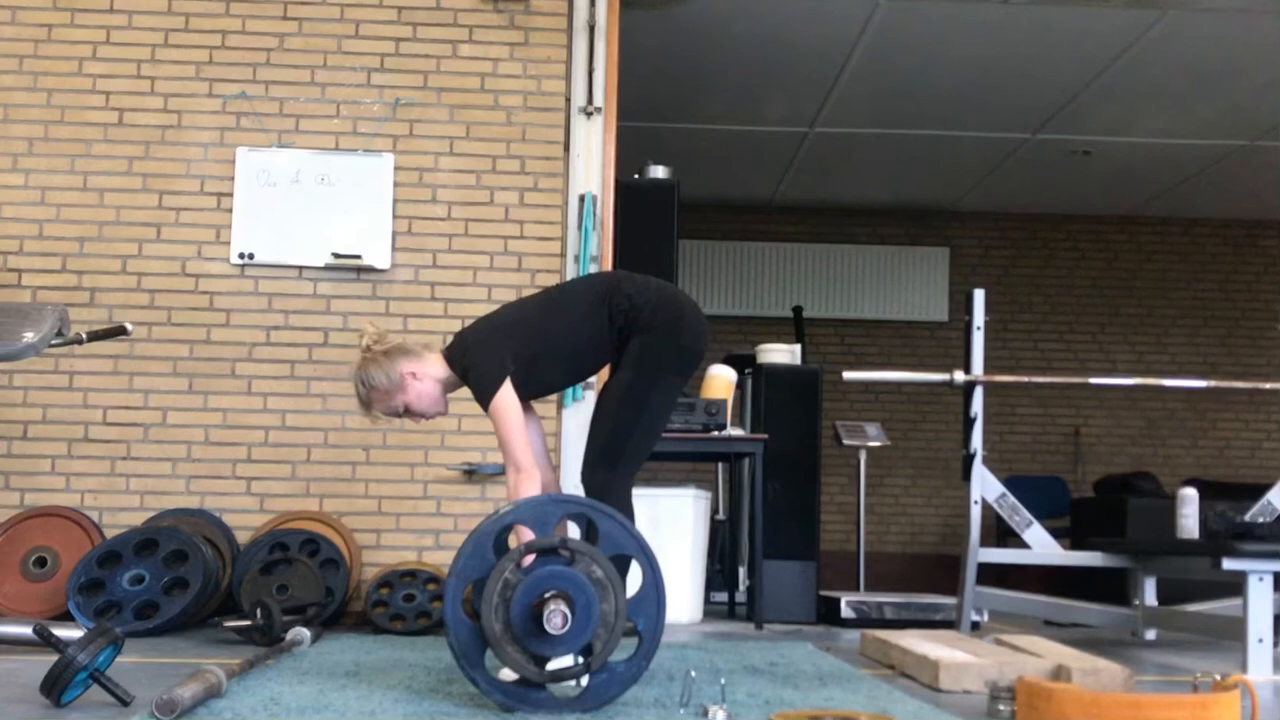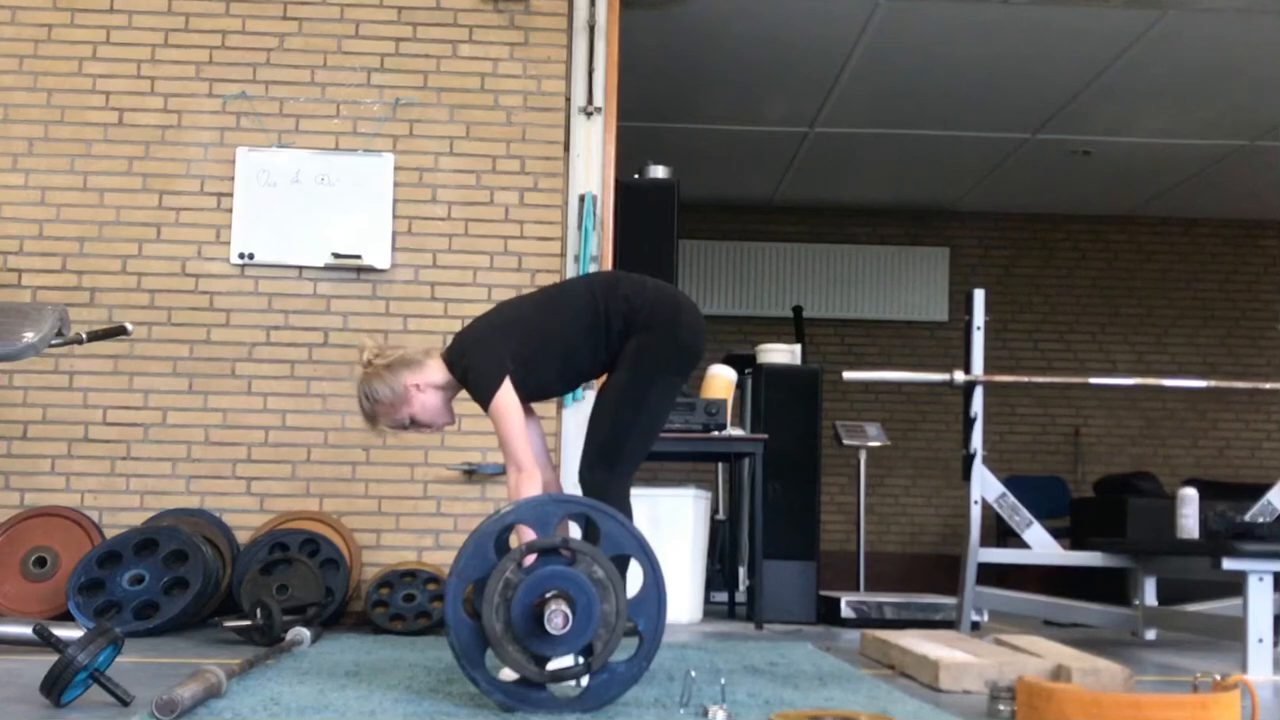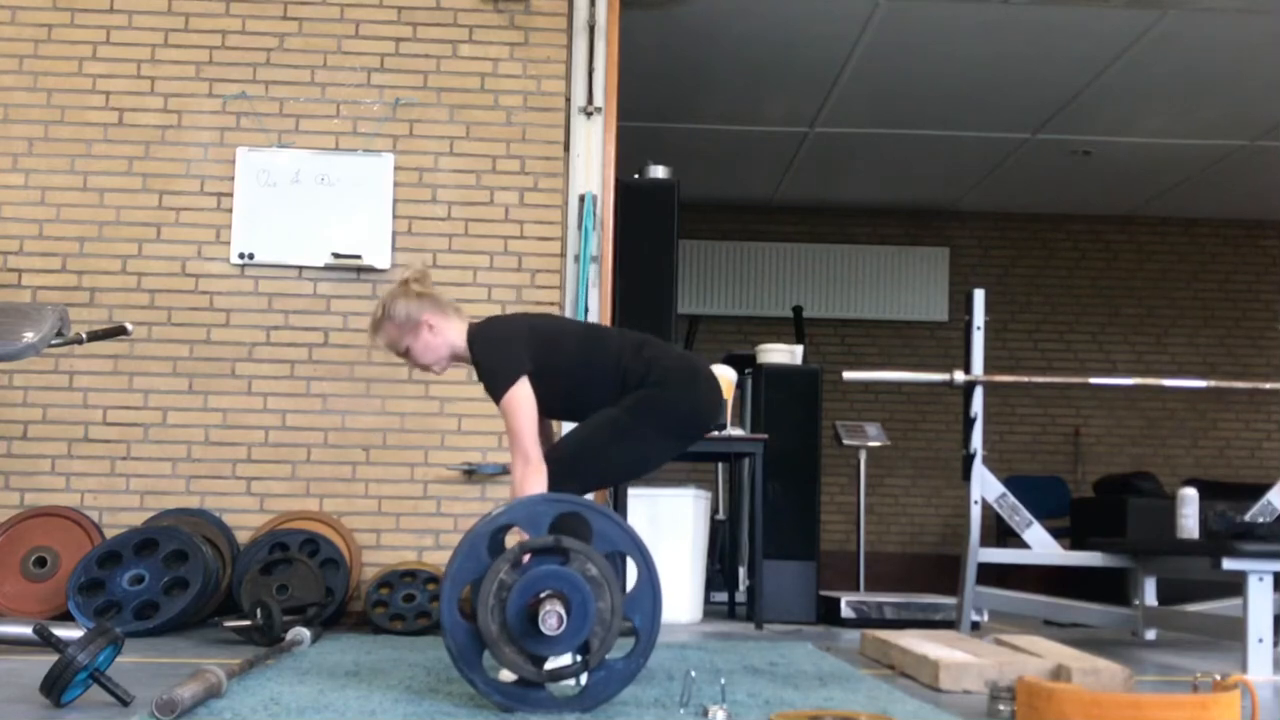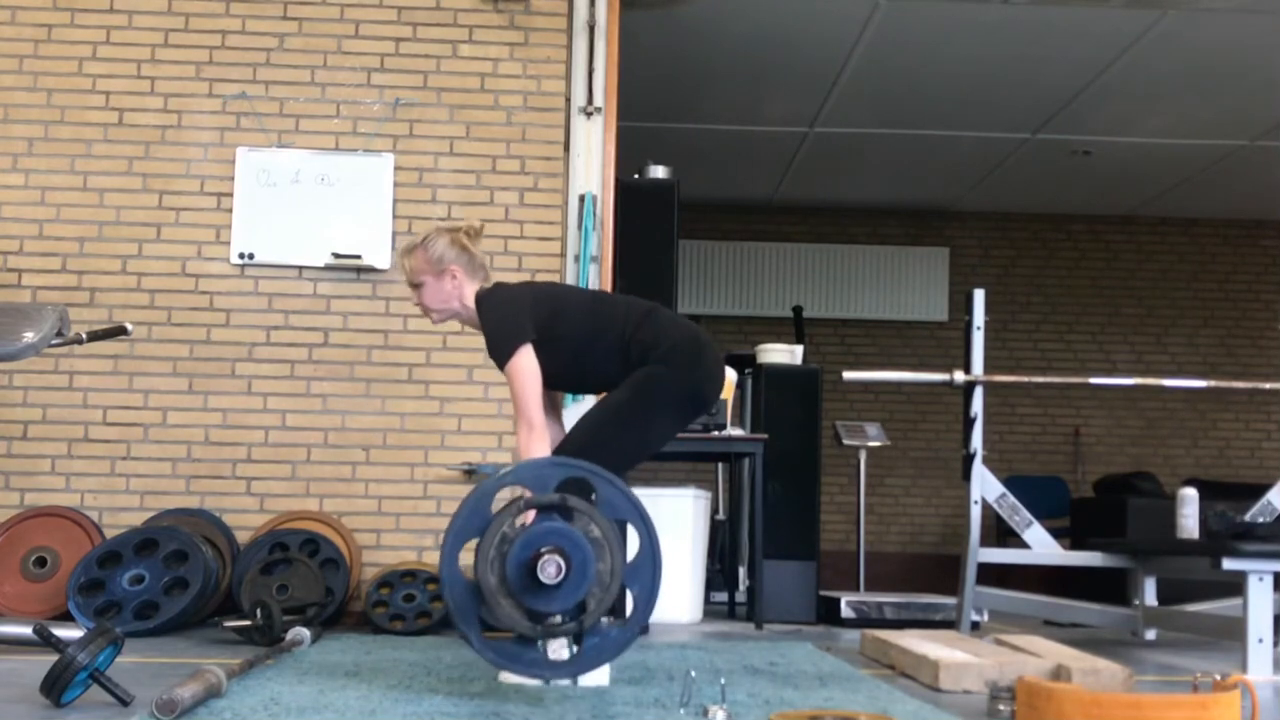
dt=0.7s
person 1, frame 1
left shoulder: (479, 360)
right shoulder: (482, 359)
left elbow: (522, 472)
right elbow: (540, 469)
left hip: (664, 327)
right hip: (653, 328)
left knee: (605, 476)
right knee: (603, 476)
person 1, frame 2
left shoulder: (478, 362)
right shoulder: (485, 361)
left elbow: (523, 472)
right elbow: (540, 471)
left hip: (662, 328)
right hip: (656, 328)
left knee: (602, 477)
right knee: (600, 477)
person 1, frame 3
left shoulder: (494, 347)
right shoulder: (500, 342)
left elbow: (529, 464)
right elbow: (542, 459)
left hip: (676, 394)
right hip: (679, 394)
left knee: (554, 485)
right knee: (553, 488)
person 1, frame 4
left shoulder: (504, 313)
right shoulder: (508, 306)
left elbow: (532, 428)
right elbow: (547, 424)
left hip: (679, 366)
right hip: (678, 365)
